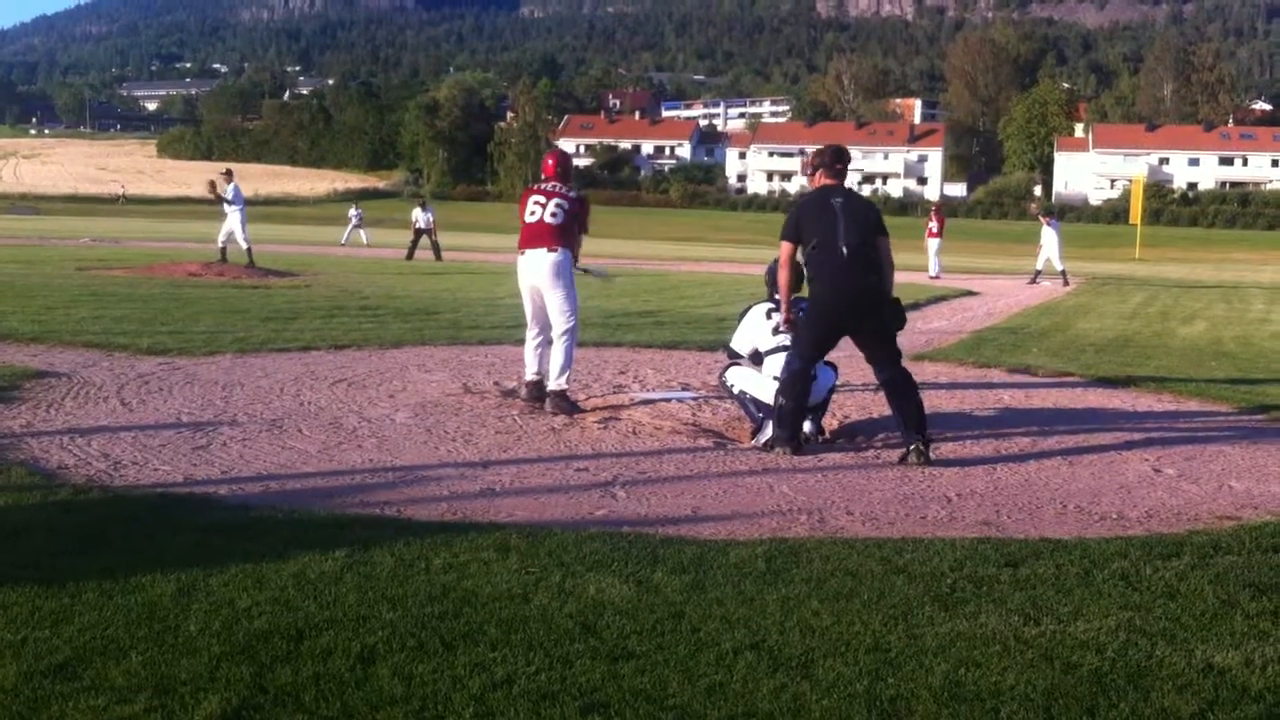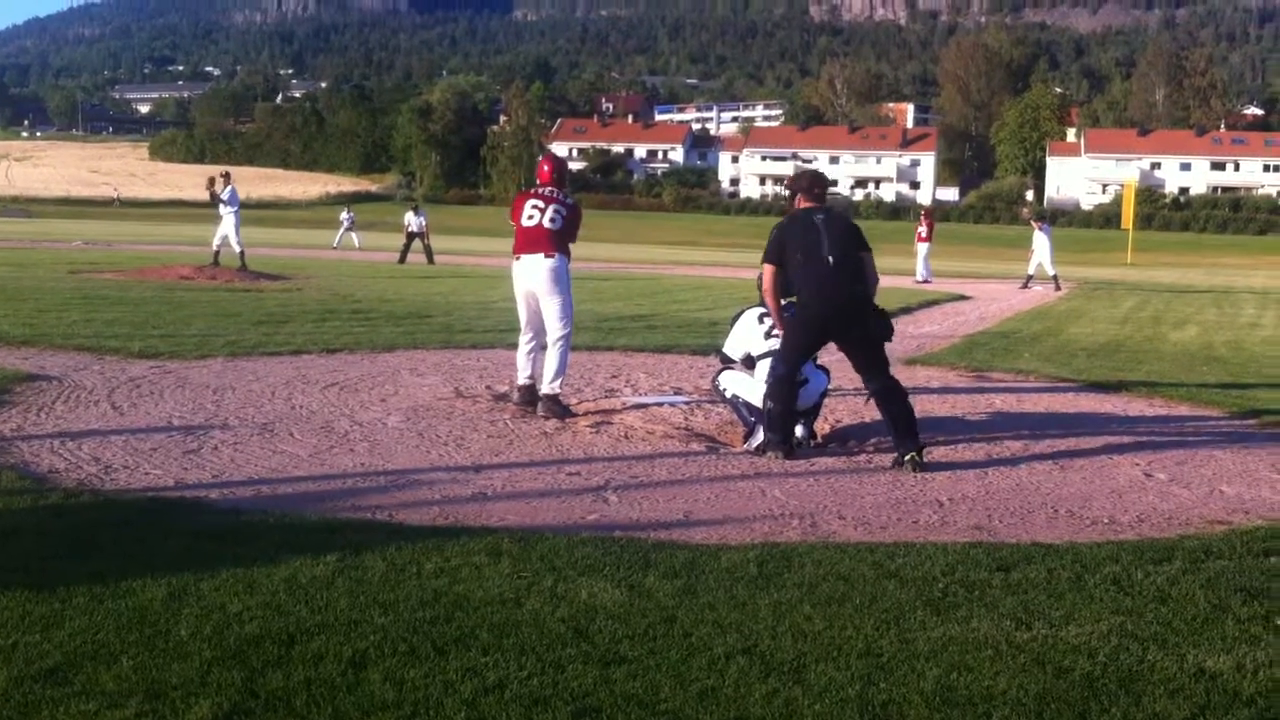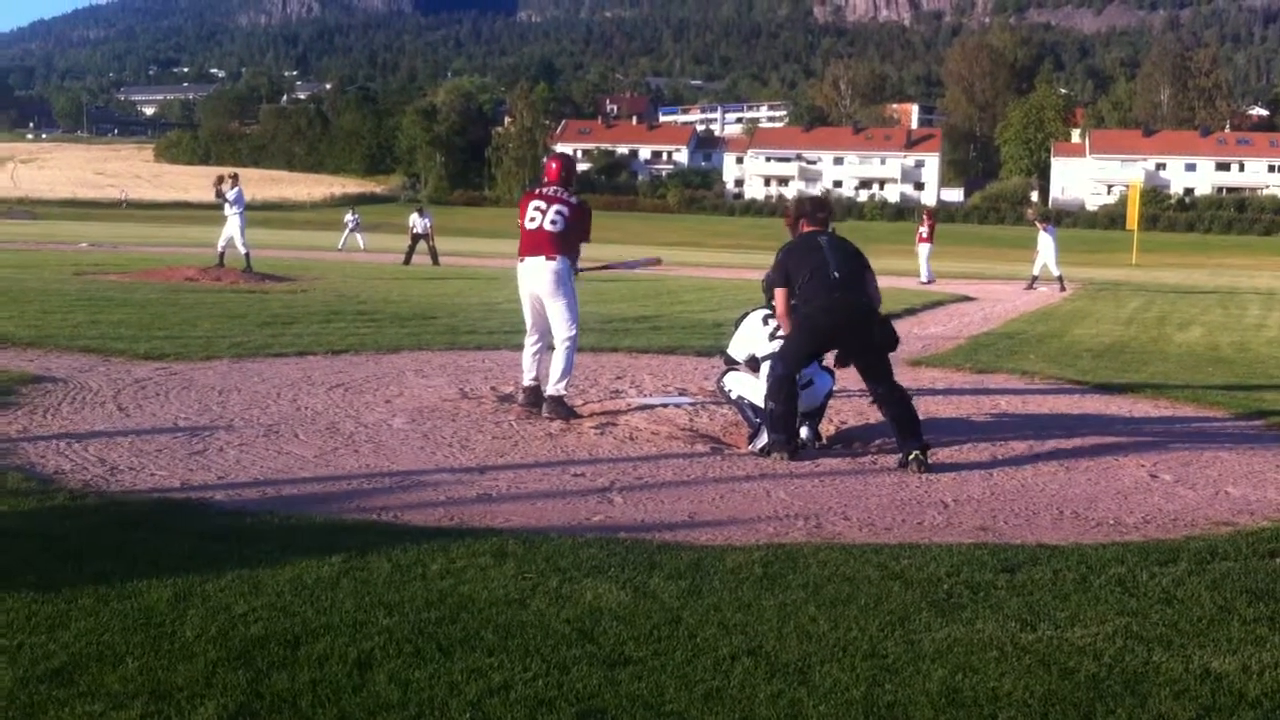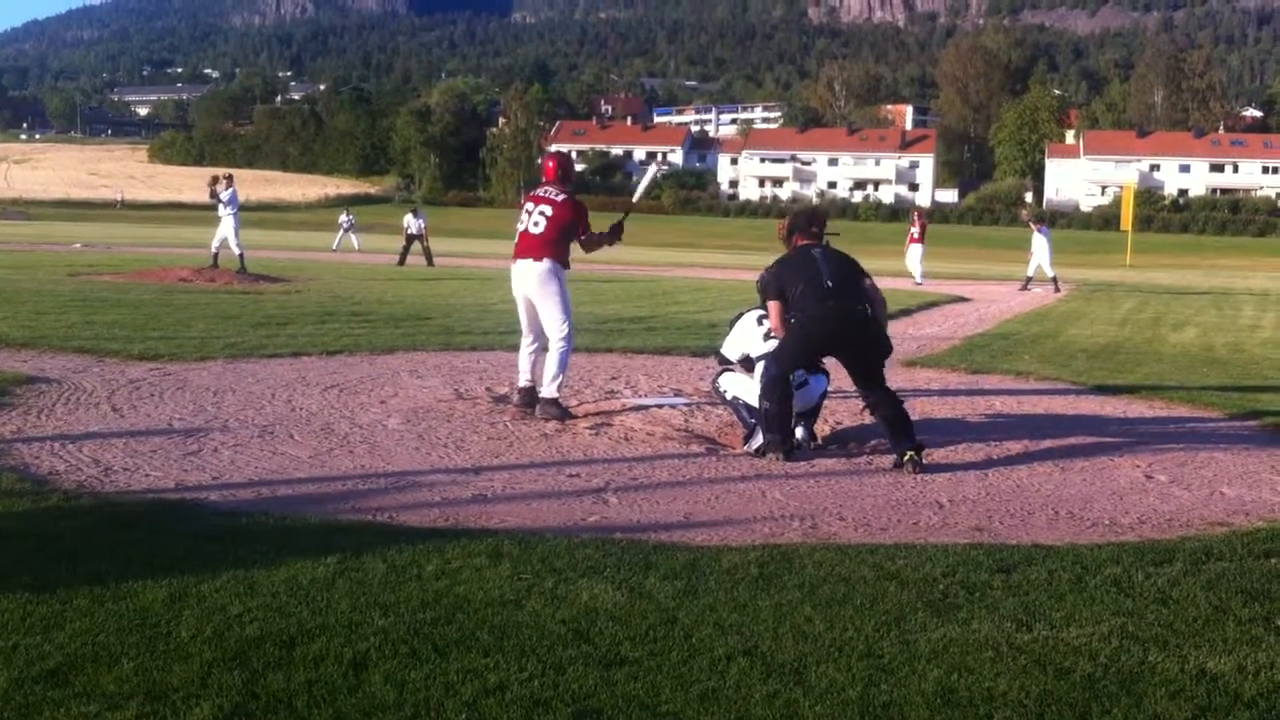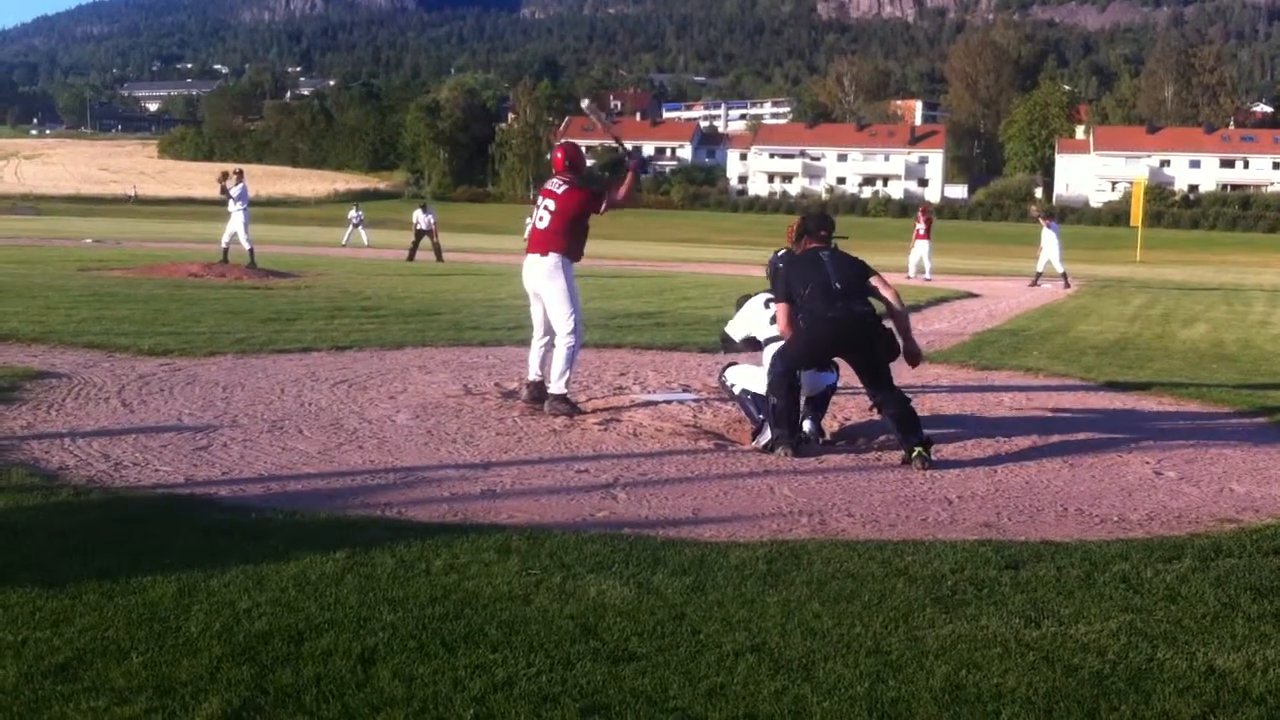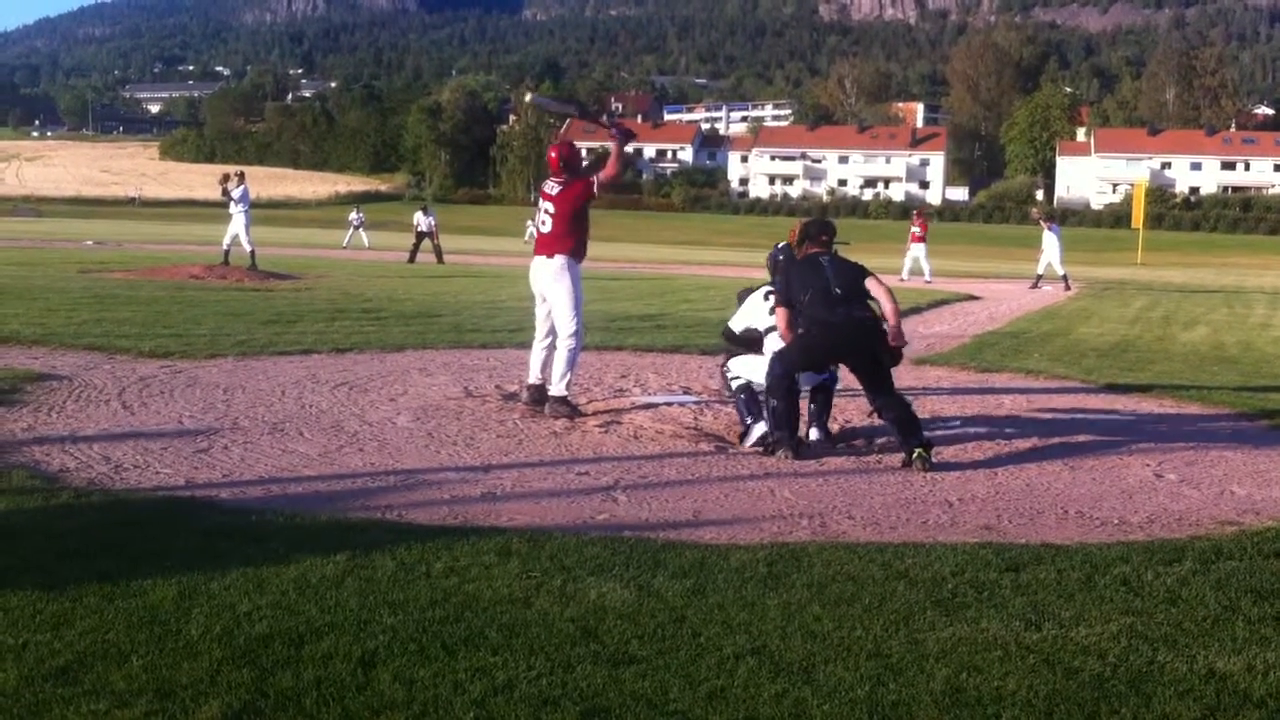
dt=0.2s
person 1, frame 1
left shoulder: (804, 206)
right shoulder: (865, 205)
left elbow: (785, 261)
right elbow: (886, 260)
left wrist: (786, 308)
right wrist: (882, 300)
left hip: (826, 299)
right hip: (869, 297)
left knee: (799, 363)
right knee: (891, 370)
left ankle: (785, 437)
right ankle: (917, 443)
person 1, frame 2
left shoulder: (785, 228)
right shoulder: (845, 223)
left elbow: (769, 286)
right elbow: (872, 277)
left wrist: (781, 323)
right wrist: (861, 312)
left hip: (812, 306)
right hip: (855, 304)
left knee: (784, 368)
right knee: (879, 378)
left ankle: (777, 442)
right ankle: (910, 448)
person 1, frame 3
left shoulder: (789, 251)
right shoulder: (847, 247)
left elbow: (782, 309)
right elbow: (874, 297)
left wrist: (798, 344)
right wrist: (851, 344)
left hip: (818, 317)
right hip: (861, 316)
left knee: (782, 370)
right knee: (883, 384)
left ankle: (781, 444)
right ankle: (914, 450)
person 1, frame 4
left shoulder: (782, 265)
right shoulder: (843, 259)
left elbow: (777, 323)
right elbow: (877, 302)
left wrist: (798, 354)
right wrist: (879, 342)
left hip: (813, 325)
right hip: (856, 324)
left knee: (776, 371)
right knee: (876, 389)
left ankle: (776, 444)
right ankle: (908, 450)
person 1, frame 5
left shoulder: (790, 266)
right shoulder: (851, 262)
left elbow: (784, 325)
right elbow: (888, 293)
left wrist: (805, 352)
right wrist: (908, 338)
left hip: (821, 326)
right hip: (863, 326)
left knee: (782, 366)
right knee: (884, 389)
left ankle: (783, 440)
right ankle: (916, 446)
person 1, frame 6
left shoulder: (791, 271)
right shoulder: (851, 267)
left elbow: (784, 328)
right elbow: (882, 290)
left wrist: (803, 355)
right wrist: (894, 326)
left hip: (821, 332)
right hip: (864, 331)
left knee: (780, 368)
right knee: (884, 393)
left ankle: (784, 442)
right ankle: (917, 448)
person 2, frame 1
left shoulder: (529, 194)
right shoulder: (577, 200)
right elbow: (576, 239)
right wrist: (573, 259)
left hip: (526, 260)
right hip: (555, 260)
left knee: (536, 328)
right knee: (564, 330)
left ankle: (532, 385)
right ankle: (556, 393)
person 2, frame 2
left shoulder: (522, 198)
right shoulder: (571, 207)
left hip: (521, 265)
right hip: (551, 265)
left knee: (530, 332)
right knee: (559, 335)
left ankle: (524, 389)
right ankle: (549, 397)
person 2, frame 3
left shoulder: (530, 197)
right shoulder: (578, 207)
right elbow: (574, 249)
right wrist: (573, 266)
left hip: (525, 267)
right hip: (553, 268)
left knee: (535, 334)
right knee: (566, 336)
left ankle: (529, 390)
right ankle: (553, 398)
person 2, frame 4
left shoulder: (531, 197)
right shoulder: (571, 205)
right elbow: (588, 245)
right wrist: (610, 236)
left hip: (519, 269)
right hip: (544, 270)
left knee: (531, 335)
right knee: (560, 337)
left ankle: (524, 391)
right ankle: (547, 400)
person 2, frame 5
left shoulder: (547, 187)
right shoulder: (579, 194)
right elbow: (617, 200)
left wrist: (627, 169)
right wrist: (633, 171)
left hip: (532, 264)
right hip: (554, 265)
left knee: (543, 331)
right knee: (568, 332)
left ankle: (534, 386)
right ankle: (556, 396)
person 2, frame 6
left shoulder: (547, 186)
right shoulder: (575, 189)
left elbow: (597, 174)
right elbow: (611, 172)
left wrist: (616, 144)
right wrist: (617, 142)
left hip: (539, 265)
right hip: (560, 267)
left knee: (545, 331)
right knee: (569, 334)
left ankle: (535, 388)
right ankle: (557, 398)
person 3, frame 1
left shoulder: (759, 311)
left elbow: (734, 353)
left hip: (777, 392)
right hip: (814, 391)
left knee: (730, 374)
right knee: (829, 370)
left ankle: (768, 422)
right ankle: (810, 422)
person 3, frame 2
left shoulder: (751, 315)
left elbow: (726, 357)
right hip: (805, 395)
left knee: (722, 378)
right knee: (821, 374)
left ankle: (760, 426)
right ankle: (803, 426)
person 3, frame 3
left shoulder: (756, 317)
left elbow: (730, 358)
right hip: (809, 397)
left knee: (727, 379)
right knee: (825, 375)
left ankle: (766, 429)
right ankle: (807, 428)
person 3, frame 4
left shoulder: (751, 319)
left elbow: (724, 358)
right hip: (803, 394)
left knee: (722, 380)
right knee: (820, 374)
left ankle: (759, 429)
right ankle: (802, 429)
person 3, frame 5
left shoulder: (759, 302)
left elbow: (727, 340)
right hip: (812, 379)
left knee: (729, 375)
right knee: (830, 371)
left ankle: (767, 425)
right ankle: (811, 424)
person 3, frame 6
left shoulder: (760, 295)
left elbow: (729, 334)
right hip: (812, 368)
left knee: (732, 367)
right knee: (828, 371)
left ankle: (756, 425)
right ankle: (817, 429)
